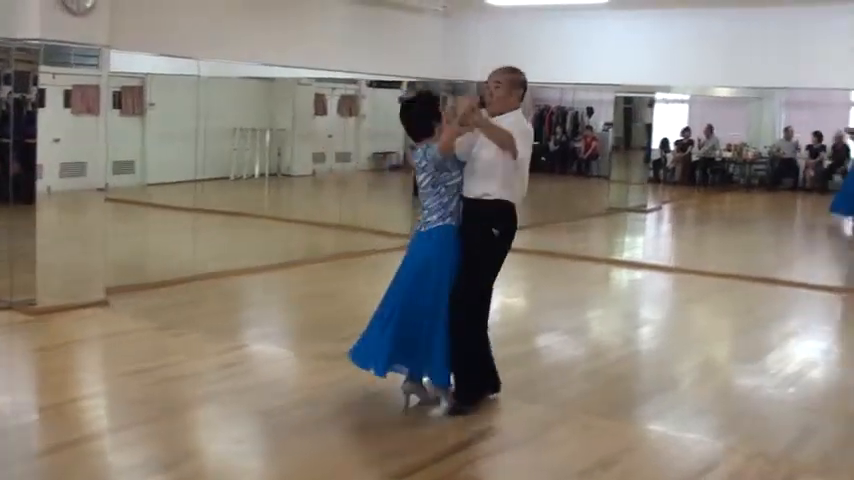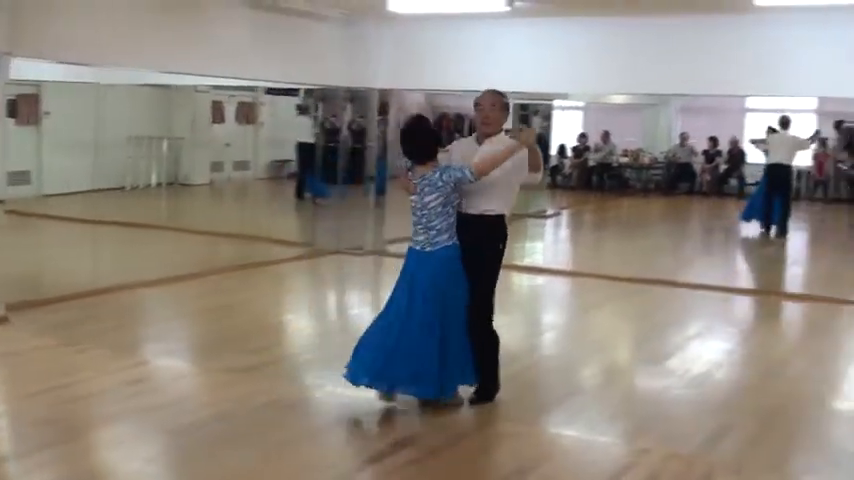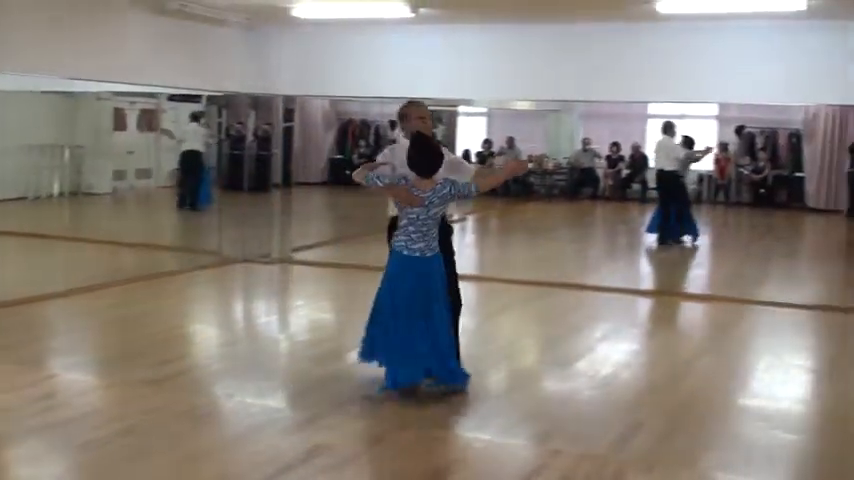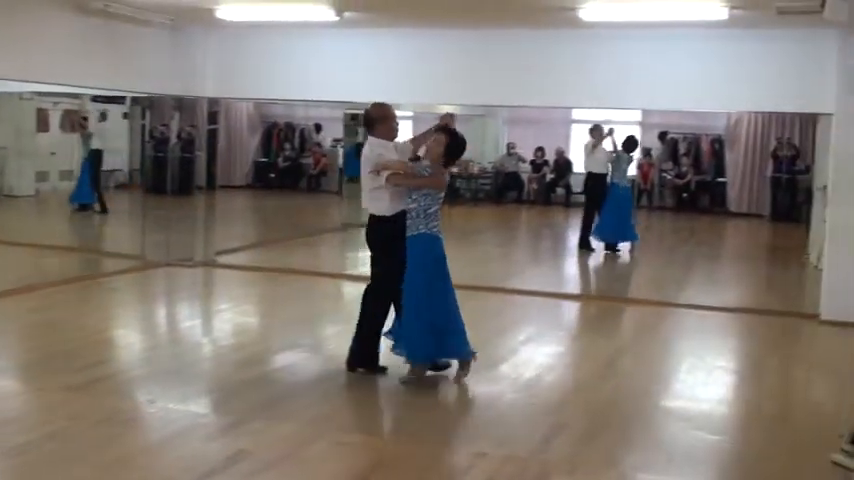
dt=0.7s
person 1, frame 1
left shoulder: (517, 126)
right shoulder: (488, 127)
left elbow: (510, 145)
right elbow: (457, 150)
left wrist: (479, 121)
left hip: (492, 217)
right hip: (475, 214)
left knee: (464, 302)
right knee: (472, 301)
left ankle: (471, 387)
right ankle: (482, 381)
person 1, frame 2
right shoulder: (458, 148)
left elbow: (534, 170)
left wrist: (531, 150)
right wrist: (410, 178)
left hip: (488, 230)
right hip: (453, 227)
left knee: (477, 307)
left ankle: (488, 379)
person 1, frame 3
left shoulder: (441, 155)
right shoulder: (394, 154)
left elbow: (473, 174)
right wrist: (398, 191)
left hip: (437, 227)
left knee: (450, 298)
person 1, frame 4
left shoulder: (387, 148)
right shoulder: (376, 153)
left elbow: (411, 145)
left wrist: (439, 128)
left hip: (393, 226)
right hip: (387, 228)
left knee: (383, 290)
right knee: (384, 290)
person 2, frame 1
left shoulder: (431, 152)
right shoulder: (429, 154)
right elbow: (444, 144)
right wrist: (457, 123)
left hip: (434, 236)
right hip: (440, 238)
left knee: (420, 306)
right knee: (439, 307)
left ankle: (414, 377)
right ankle: (439, 383)
person 2, frame 2
left shoulder: (410, 173)
right shoulder: (445, 176)
right elbow: (480, 168)
right wrist: (519, 144)
left hip: (416, 257)
right hip: (444, 257)
left knee: (405, 317)
right knee: (446, 321)
left ankle: (388, 380)
right ankle: (443, 388)
person 2, frame 3
left shoulder: (400, 184)
right shoulder: (447, 188)
left elbow: (358, 175)
right elbow: (481, 185)
left wrist: (376, 164)
right wrist: (511, 169)
left hip: (402, 261)
right hip: (430, 262)
left knee: (396, 316)
right knee: (433, 317)
left ankle: (406, 377)
right ankle: (445, 375)
person 2, frame 4
left shoulder: (435, 175)
right shoulder: (431, 172)
left elbow: (404, 169)
left wrist: (384, 166)
left hip: (425, 244)
right hip: (418, 243)
left knee: (430, 302)
right knee: (418, 301)
left ankle: (462, 354)
right ankle: (419, 363)
